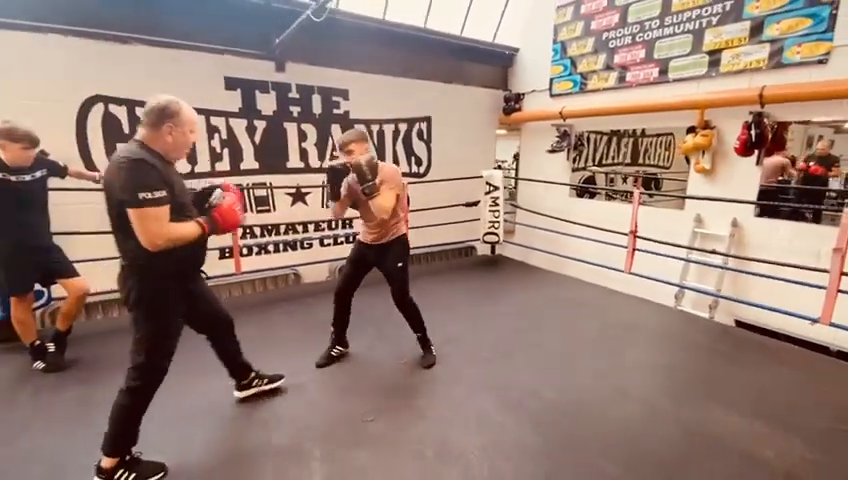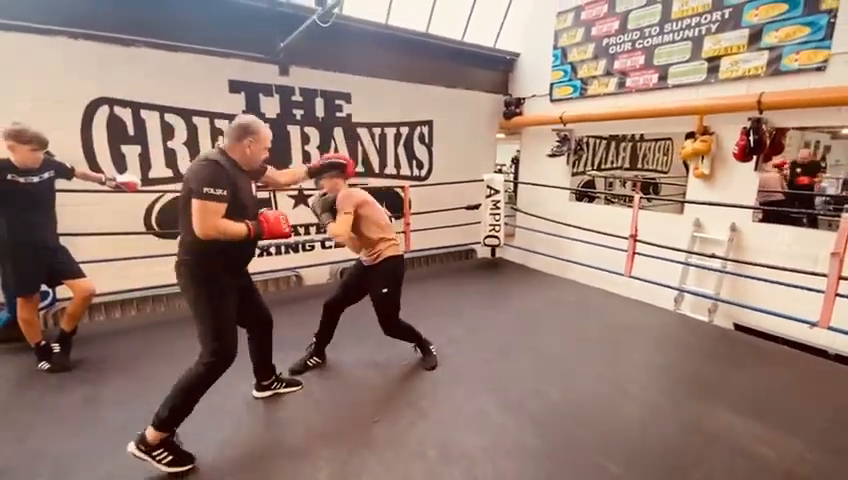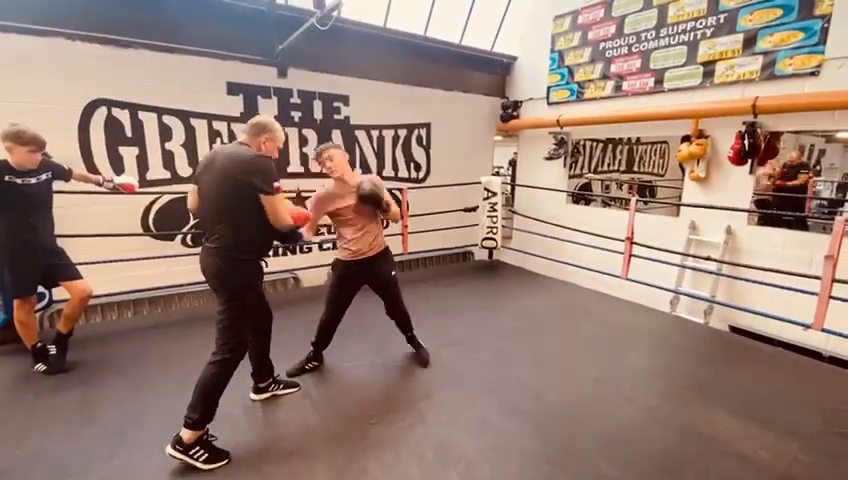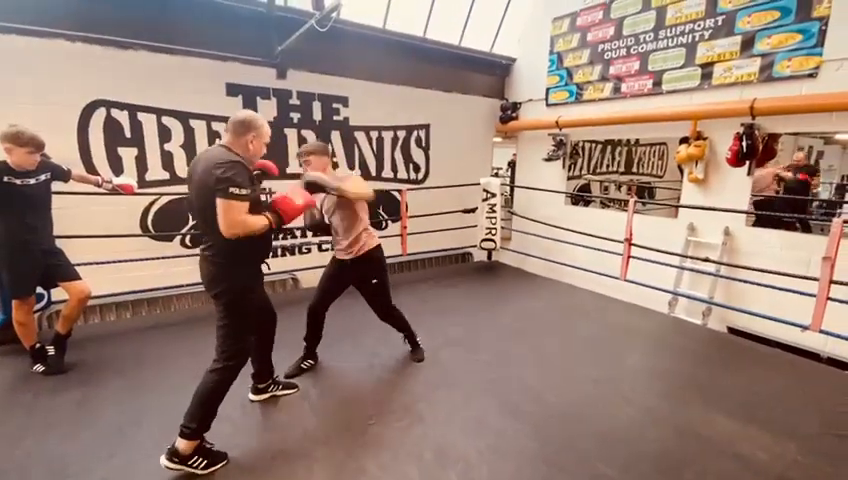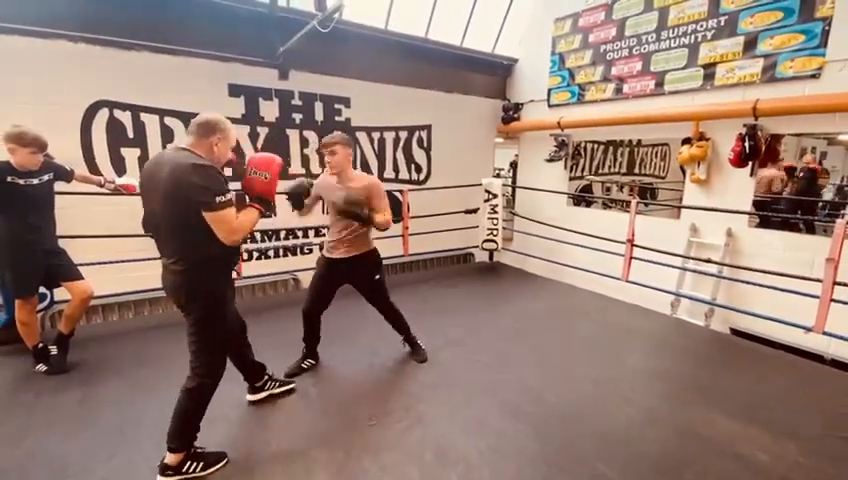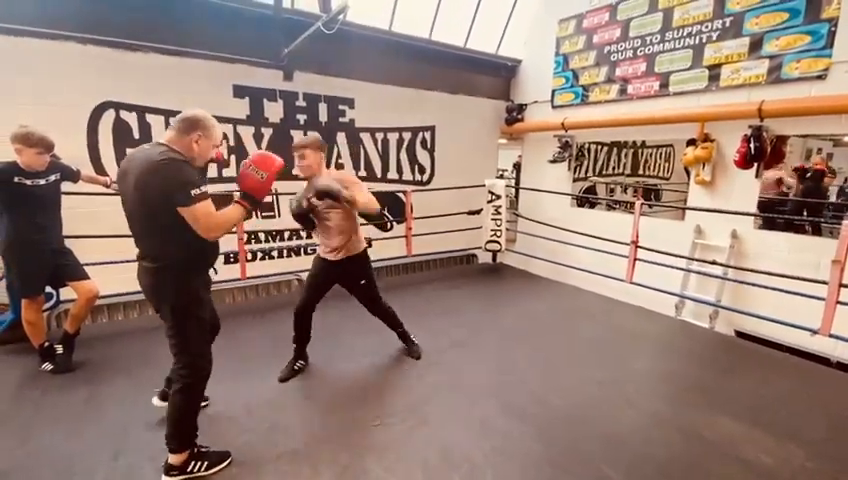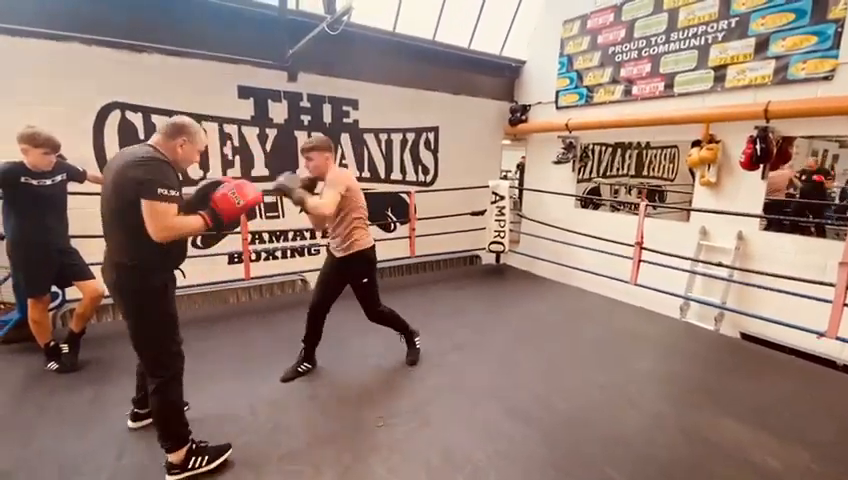
dt=0.3s
person 1, frame 1
left shoulder: (153, 160)
right shoulder: (136, 167)
right elbow: (155, 237)
left wrist: (203, 203)
right wrist: (210, 222)
left hip: (181, 276)
right hip: (154, 285)
left knee: (220, 325)
right knee: (148, 371)
left ankle: (246, 379)
person 1, frame 2
left shoulder: (237, 167)
right shoulder: (212, 169)
left elbow: (279, 178)
right elbow: (206, 227)
left wrist: (321, 167)
right wrist: (257, 227)
left hip: (230, 269)
right hip: (205, 274)
left knee: (260, 321)
right knee: (218, 355)
left ankle: (266, 380)
right ankle: (155, 437)
person 1, frame 3
left shoulder: (214, 158)
right shoulder: (257, 163)
left elbow: (194, 205)
right elbow: (280, 219)
right wrist: (295, 216)
left hip: (221, 256)
right hip: (236, 263)
left knee: (260, 318)
right knee: (230, 347)
left ankle: (263, 381)
right ankle: (189, 437)
person 1, frame 4
left shoulder: (207, 159)
right shoulder: (231, 168)
right elbow: (233, 226)
left wrist: (255, 176)
right wrist: (276, 215)
left hip: (231, 266)
right hip: (232, 270)
left knee: (264, 320)
right knee: (231, 355)
left ankle: (263, 382)
right ankle: (184, 447)
person 1, frame 5
left shoulder: (157, 164)
right shoulder: (200, 173)
right elbow: (232, 233)
left wrist: (228, 184)
right wrist: (259, 202)
left hip: (184, 271)
right hip: (203, 280)
left knee: (233, 329)
right knee: (206, 369)
left ankle: (258, 382)
person 1, frame 6
left shoulder: (140, 158)
right shoulder: (172, 168)
right elbow: (211, 227)
right wrist: (251, 197)
left hip: (163, 271)
right hip: (179, 278)
left knee: (207, 328)
right knee: (195, 362)
left ankle: (172, 392)
person 1, frame 7
left shoulder: (131, 157)
right shoulder: (153, 166)
right elbow: (163, 229)
left wrist: (199, 199)
right wrist: (213, 215)
left hip: (130, 270)
right hip: (142, 277)
left knee: (152, 345)
right knee: (166, 358)
left ankle: (144, 408)
person 2, frame 1
left shoulder: (41, 164)
left elbow: (71, 171)
left wrist: (99, 177)
left hip: (44, 245)
left knee: (80, 289)
right knee: (21, 301)
left ankle: (56, 342)
right ankle: (37, 351)
person 2, frame 2
left shoulder: (50, 166)
left elbow: (78, 172)
left wrist: (108, 180)
left hip: (51, 246)
left knee: (86, 290)
right knee: (27, 302)
left ankle: (62, 343)
right ankle: (43, 352)
person 2, frame 3
left shoulder: (47, 167)
left elbow: (75, 174)
left wrist: (105, 182)
left hip: (48, 247)
left knee: (83, 291)
right knee: (24, 303)
left ankle: (58, 345)
right ankle: (39, 354)
person 2, frame 4
left shoulder: (46, 167)
left elbow: (74, 175)
left wrist: (103, 182)
left hip: (47, 248)
left knee: (82, 292)
right knee: (23, 304)
left ankle: (57, 345)
right ankle: (37, 355)
person 2, frame 5
left shoulder: (49, 168)
left elbow: (76, 175)
left wrist: (105, 182)
left hip: (49, 247)
left knee: (84, 292)
right knee: (26, 303)
left ankle: (60, 344)
right ankle: (41, 354)
person 2, frame 6
left shoulder: (56, 168)
left elbow: (83, 176)
left wrist: (109, 182)
left hip: (55, 246)
right hip: (22, 251)
left knee: (89, 292)
right knee: (33, 302)
left ankle: (65, 343)
right ankle: (46, 353)
person 2, frame 7
left shoulder: (62, 168)
left elbow: (89, 176)
left hip: (60, 246)
right hip: (27, 250)
left knee: (95, 291)
right knee: (39, 302)
left ankle: (71, 343)
right ankle: (51, 352)
person 3, frame 1
left shoulder: (389, 172)
right shoulder: (351, 178)
left elbow: (383, 212)
right elbow: (337, 214)
left wrist: (368, 183)
right wrist: (334, 184)
left hip: (393, 242)
right hip: (365, 243)
left knee: (401, 297)
right knee: (342, 291)
left ankle: (426, 345)
right ankle: (338, 343)
person 3, frame 2
left shoulder: (348, 196)
right shoulder: (351, 199)
left elbow: (340, 235)
right elbow: (357, 244)
left wrist: (323, 214)
left hip: (387, 262)
right hip: (368, 263)
left knee: (389, 323)
right knee: (332, 305)
left ankle: (424, 346)
right ankle: (317, 352)
person 3, frame 3
left shoulder: (370, 182)
right shoulder: (324, 196)
left elbow: (396, 216)
right elbow: (307, 231)
left wrist: (380, 202)
left hip: (378, 256)
right hip: (347, 261)
left knee: (395, 307)
right knee: (331, 316)
left ankle: (414, 342)
right ankle: (315, 356)
person 3, frame 4
left shoulder: (344, 178)
right shoulder: (321, 194)
left elbow: (367, 194)
left wrist: (327, 185)
right wrist: (316, 223)
left hip: (367, 256)
right hip: (342, 258)
left knee: (384, 309)
right knee: (315, 307)
left ankle: (411, 338)
right ankle: (309, 355)
person 3, frame 5
left shoulder: (369, 183)
right shoulder: (324, 181)
left elbow: (386, 222)
right elbow: (303, 211)
left wrist: (362, 214)
right wrist: (299, 198)
left hip: (362, 256)
right hip: (331, 258)
left knee: (384, 306)
right knee: (310, 309)
left ankle: (410, 340)
right ankle: (310, 354)
person 3, frame 6
left shoulder: (342, 179)
right shoulder: (309, 189)
left elbow: (373, 208)
left wrist: (340, 194)
right wrist: (303, 214)
left hip: (353, 257)
right hip: (325, 259)
left knee: (375, 304)
right knee: (303, 308)
left ankle: (405, 336)
right ankle: (299, 357)
person 3, frame 7
left shoulder: (339, 176)
right shoulder: (330, 181)
left elbow: (325, 211)
right elbow: (320, 225)
left wrist: (295, 192)
right wrist: (306, 196)
left hip: (360, 254)
right hip: (337, 255)
left knee: (373, 310)
right knee: (317, 307)
left ankle: (410, 336)
right ankle: (307, 358)
